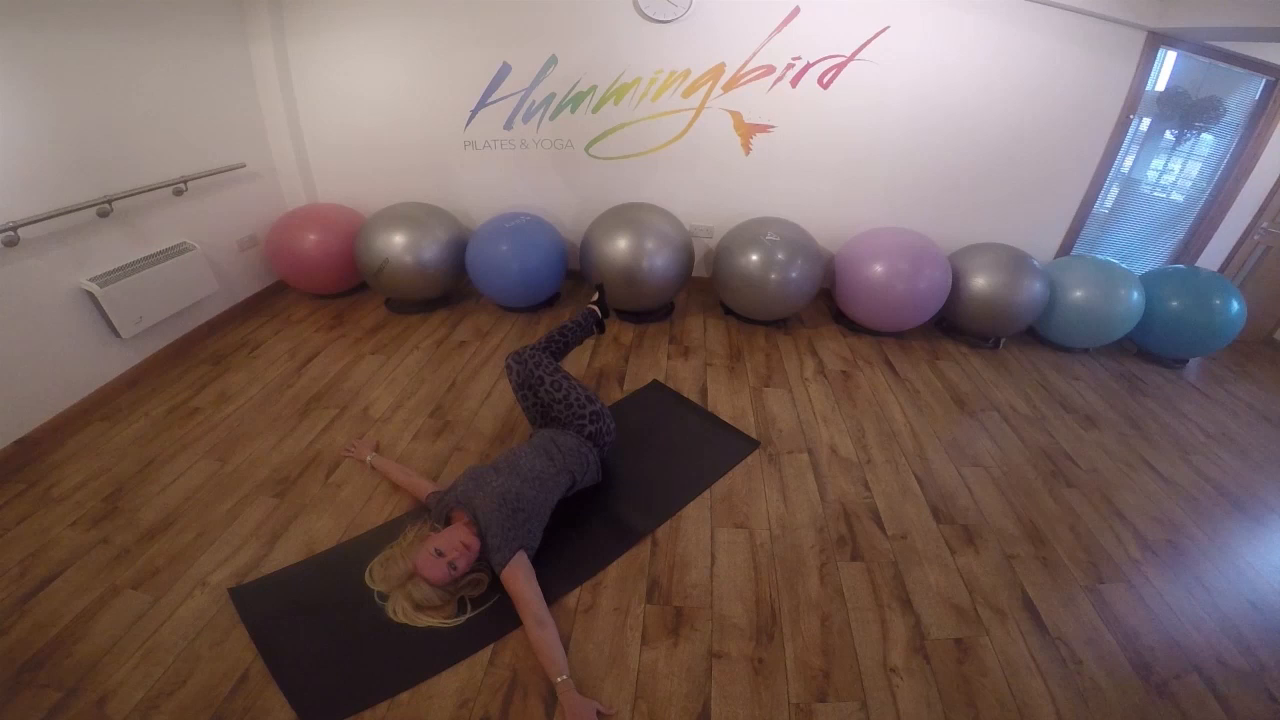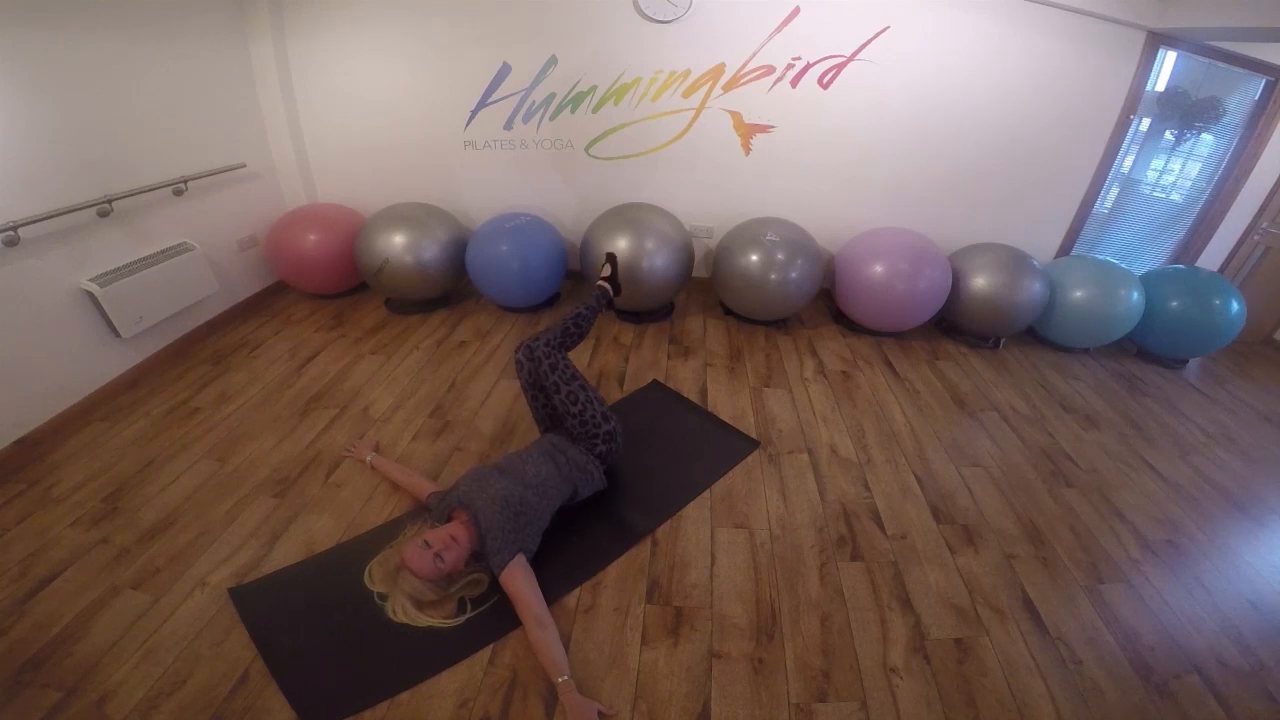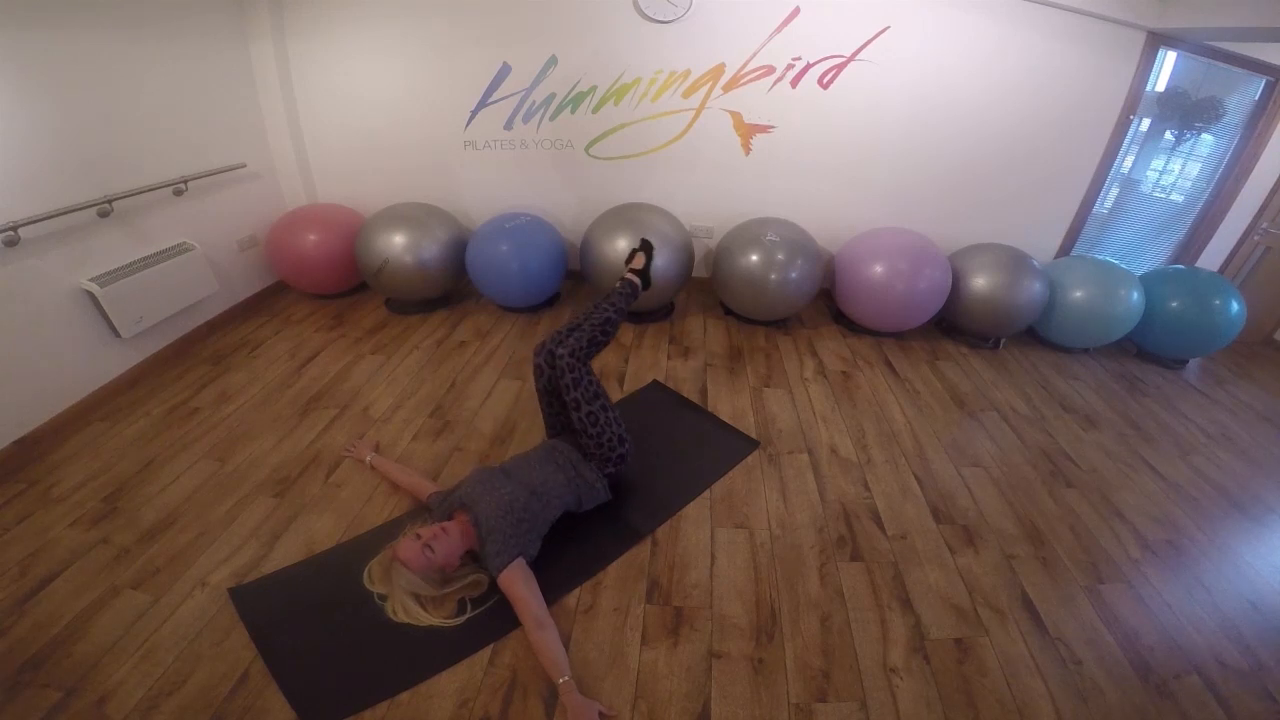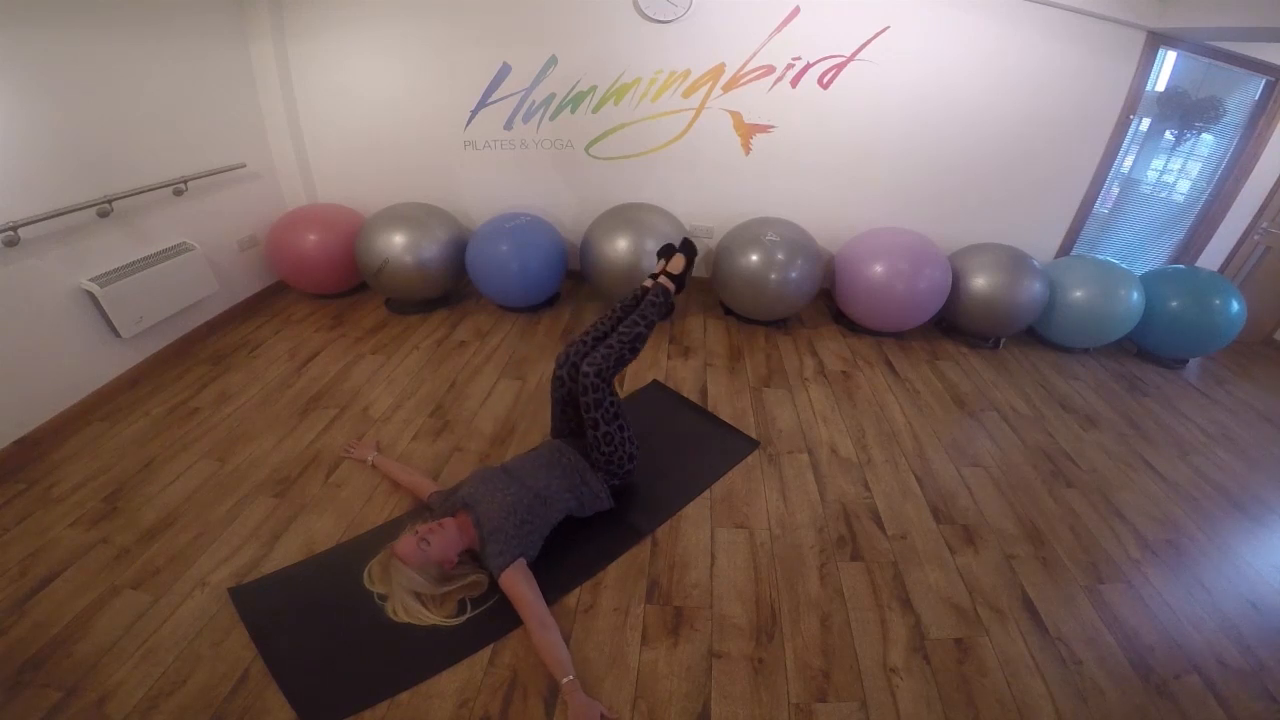
dt=0.5s
person 1, frame 1
left shoulder: (444, 509)
right shoulder: (498, 546)
left elbow: (413, 478)
right elbow: (537, 621)
left wrist: (370, 455)
left hip: (548, 441)
right hip: (582, 443)
left ankle: (594, 314)
right ankle: (595, 313)
person 1, frame 2
left shoulder: (445, 508)
right shoulder: (497, 547)
left elbow: (413, 477)
right elbow: (537, 621)
left wrist: (369, 456)
left hip: (554, 446)
right hip: (587, 454)
left knee: (531, 352)
right knee: (539, 352)
left ankle: (605, 290)
right ankle: (604, 290)
person 1, frame 3
left shoulder: (448, 508)
right shoulder: (495, 550)
left elbow: (413, 479)
right elbow: (538, 622)
left wrist: (371, 456)
left hip: (558, 450)
right hip: (594, 467)
left knee: (550, 355)
right knee: (566, 358)
left ankle: (630, 282)
right ankle: (632, 282)
person 1, frame 4
left shoulder: (449, 507)
right shoulder: (496, 550)
left elbow: (414, 477)
right elbow: (540, 623)
left wrist: (373, 456)
left hip: (562, 450)
right hip: (598, 474)
left knee: (572, 364)
right knee: (591, 372)
left ankle: (656, 284)
right ankle: (665, 287)
